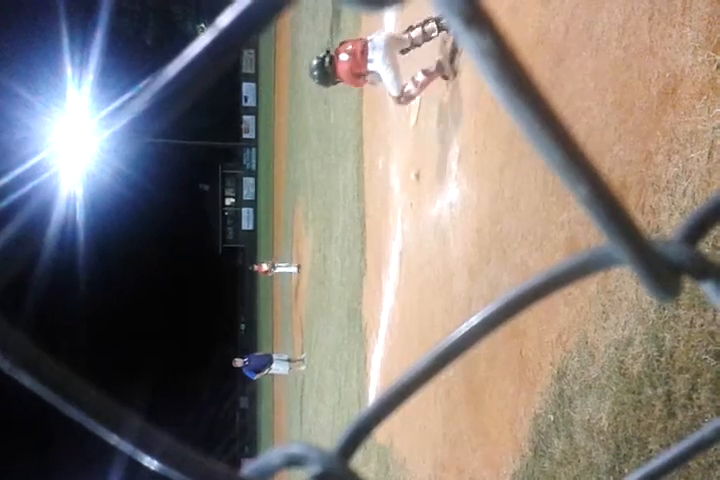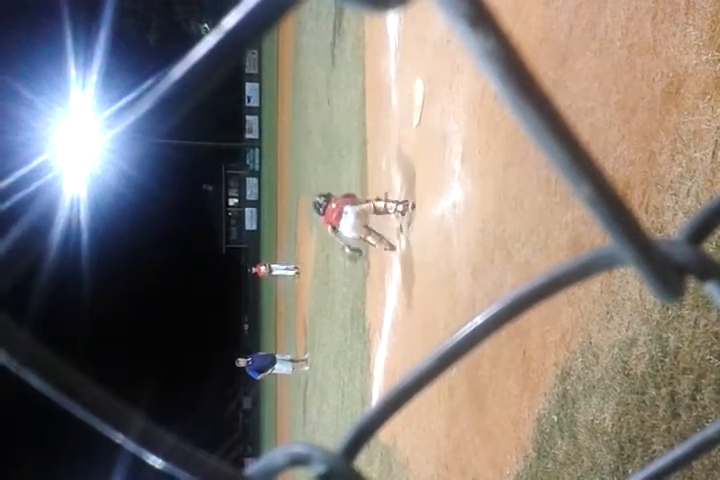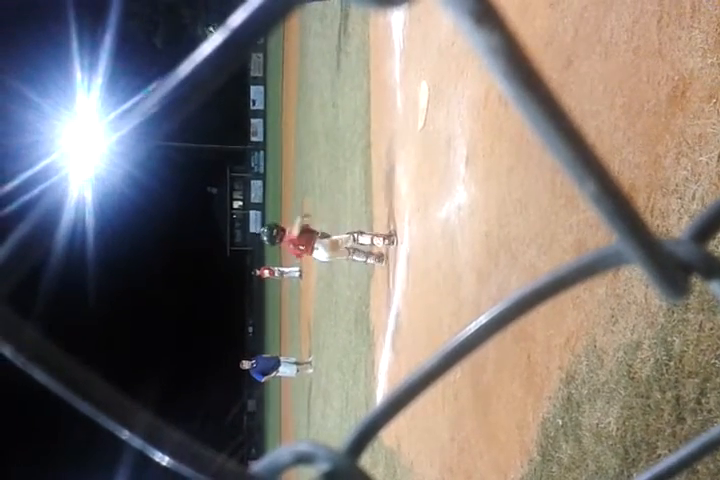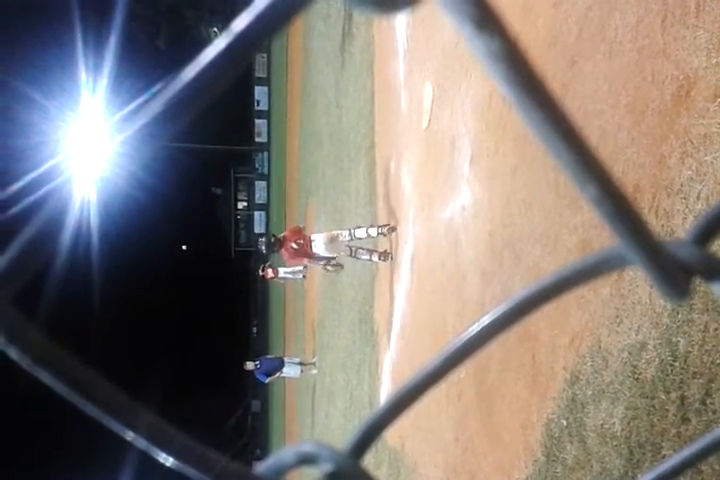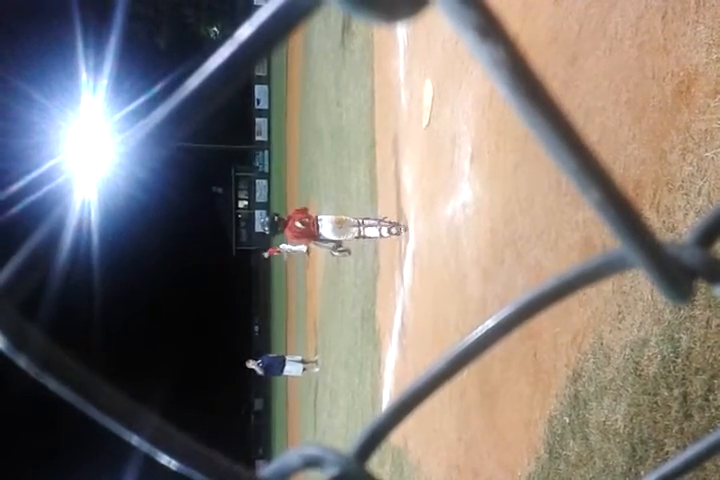
dt=1s
person 1, frame 1
left shoulder: (347, 77)
right shoulder: (342, 49)
left elbow: (372, 79)
left hip: (380, 60)
left knee: (400, 96)
right knee: (410, 39)
left ankle: (439, 67)
right ankle: (437, 25)
person 1, frame 2
left shoulder: (325, 218)
right shoulder: (345, 198)
left elbow: (331, 231)
right elbow: (363, 201)
left wrist: (345, 245)
left hip: (349, 230)
left knee: (364, 232)
right knee: (375, 205)
left ankle: (387, 245)
right ankle: (402, 207)
person 1, frame 3
left shoulder: (286, 244)
right shoulder: (290, 240)
right elbow: (296, 234)
right wrist: (300, 219)
left hip: (319, 255)
right hip: (321, 247)
left knee: (351, 252)
right knee: (355, 237)
left ankle: (376, 258)
right ankle: (384, 240)
person 1, frame 4
left shoulder: (287, 257)
left elbow: (307, 260)
left wrist: (323, 263)
left hip: (319, 250)
right hip: (318, 238)
left knee: (351, 251)
right knee: (352, 233)
left ankle: (379, 256)
right ankle: (379, 230)
person 1, frame 5
left shoulder: (291, 237)
right shoulder: (292, 215)
left elbow: (310, 242)
left wrist: (330, 246)
left hip: (326, 233)
right hip: (323, 219)
left knee: (359, 232)
right knee: (361, 222)
left ankle: (390, 230)
right ankle: (387, 225)
